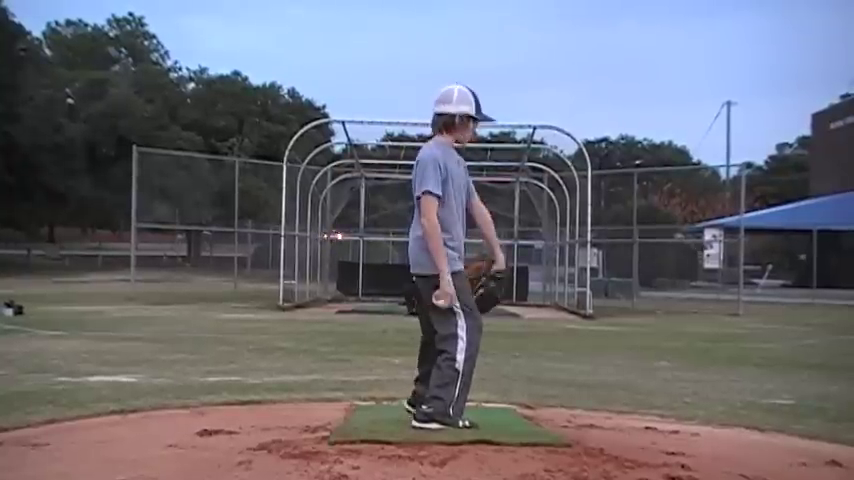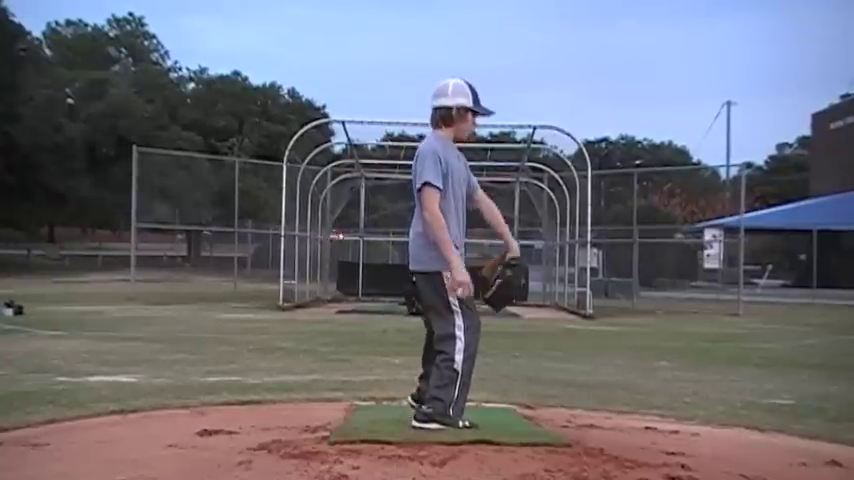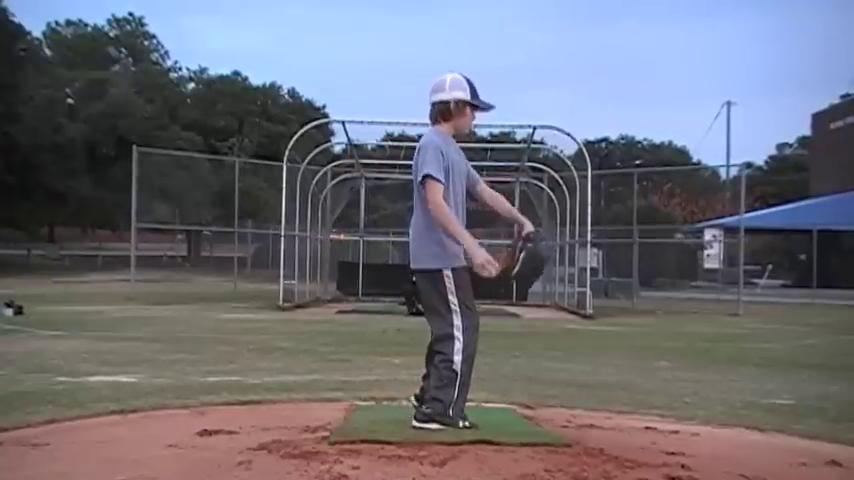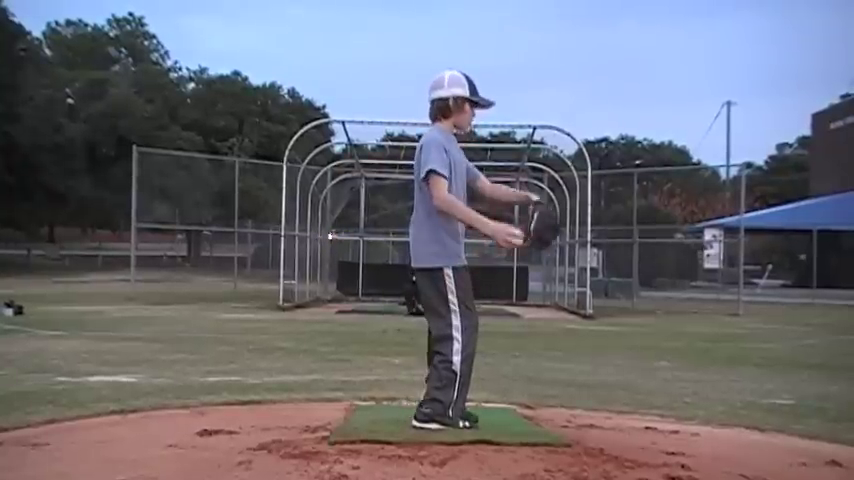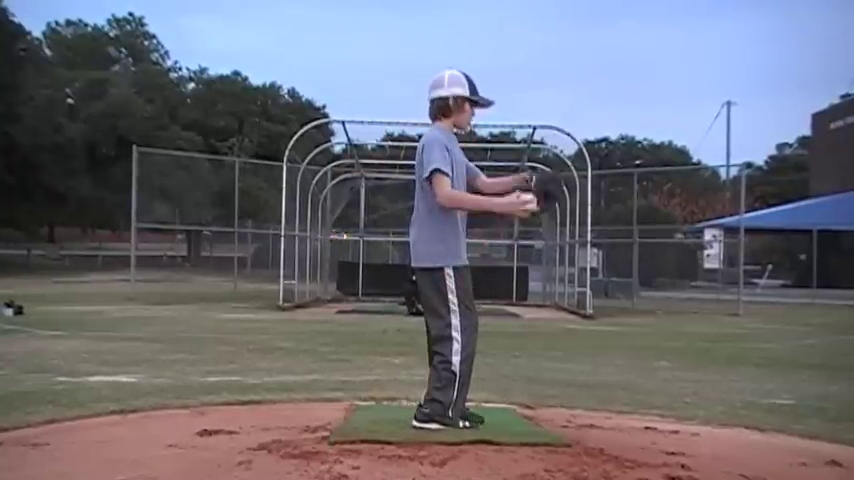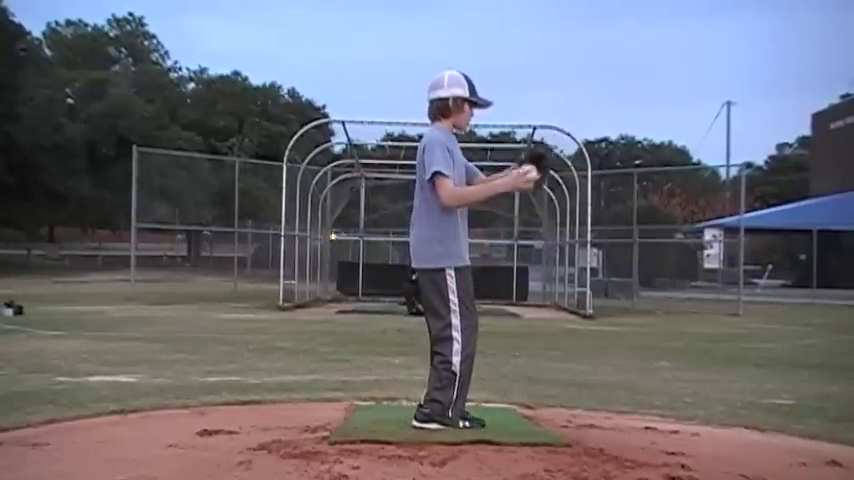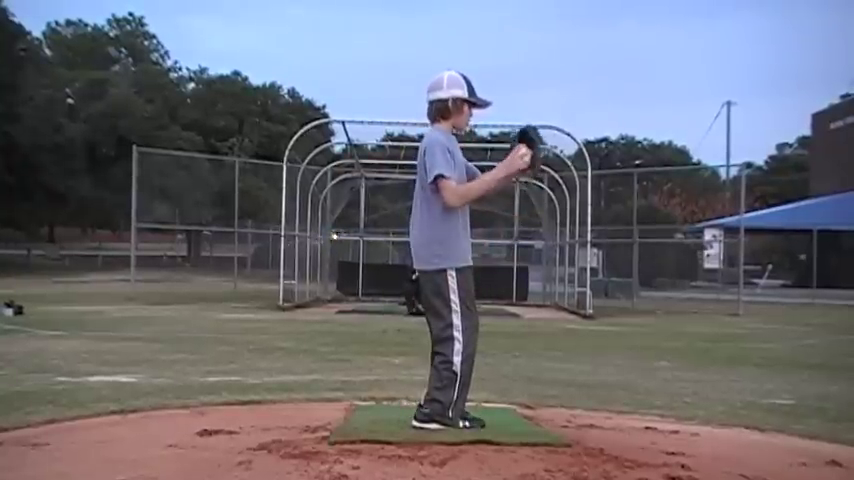
dt=0.1s
person 1, frame 1
left shoulder: (455, 161)
right shoulder: (431, 156)
left elbow: (477, 209)
right elbow: (428, 218)
left wrist: (497, 253)
right wrist: (444, 274)
left hip: (438, 264)
right hip: (437, 264)
left knee: (441, 332)
right knee: (463, 330)
left ankle: (423, 399)
right ankle: (438, 410)
person 1, frame 2
left shoulder: (454, 156)
right shoulder: (431, 150)
left elbow: (482, 201)
right elbow: (431, 211)
left wrist: (509, 240)
right wrist: (455, 263)
left hip: (437, 261)
right hip: (437, 261)
left knee: (444, 330)
right knee: (461, 330)
left ankle: (426, 396)
right ankle: (437, 410)
person 1, frame 3
left shoulder: (453, 150)
right shoulder: (432, 144)
left elbow: (484, 192)
right elbow: (435, 202)
left wrist: (521, 220)
right wrist: (472, 247)
left hip: (438, 257)
right hip: (439, 257)
left knee: (448, 329)
right knee: (460, 329)
left ankle: (429, 396)
right ankle: (438, 411)
person 1, frame 4
left shoulder: (451, 146)
right shoulder: (434, 141)
left elbow: (485, 187)
right elbow: (440, 198)
left wrist: (523, 196)
right wrist: (490, 227)
left hip: (441, 255)
right hip: (439, 256)
left knee: (448, 330)
right knee: (459, 329)
left ankle: (437, 402)
right ankle: (438, 410)
person 1, frame 5
left shoulder: (450, 145)
right shoulder: (435, 140)
left elbow: (484, 184)
right elbow: (444, 195)
left wrist: (519, 181)
right wrist: (502, 205)
left hip: (440, 254)
right hip: (441, 255)
left knee: (447, 330)
right knee: (458, 329)
left ankle: (440, 404)
right ankle: (438, 410)
person 1, frame 6
left shoulder: (448, 144)
right shoulder: (436, 140)
left elbow: (481, 183)
right elbow: (448, 195)
left wrist: (514, 175)
right wrist: (507, 184)
left hip: (441, 254)
right hip: (442, 256)
left knee: (449, 332)
right knee: (457, 331)
left ankle: (440, 407)
right ankle: (438, 410)
person 1, frame 7
left shoulder: (448, 145)
right shoulder: (436, 142)
left elbow: (481, 183)
right elbow: (453, 196)
left wrist: (513, 164)
right wrist: (506, 170)
left hip: (442, 255)
right hip: (445, 257)
left knee: (451, 332)
right knee: (459, 331)
left ankle: (440, 407)
right ankle: (438, 410)
